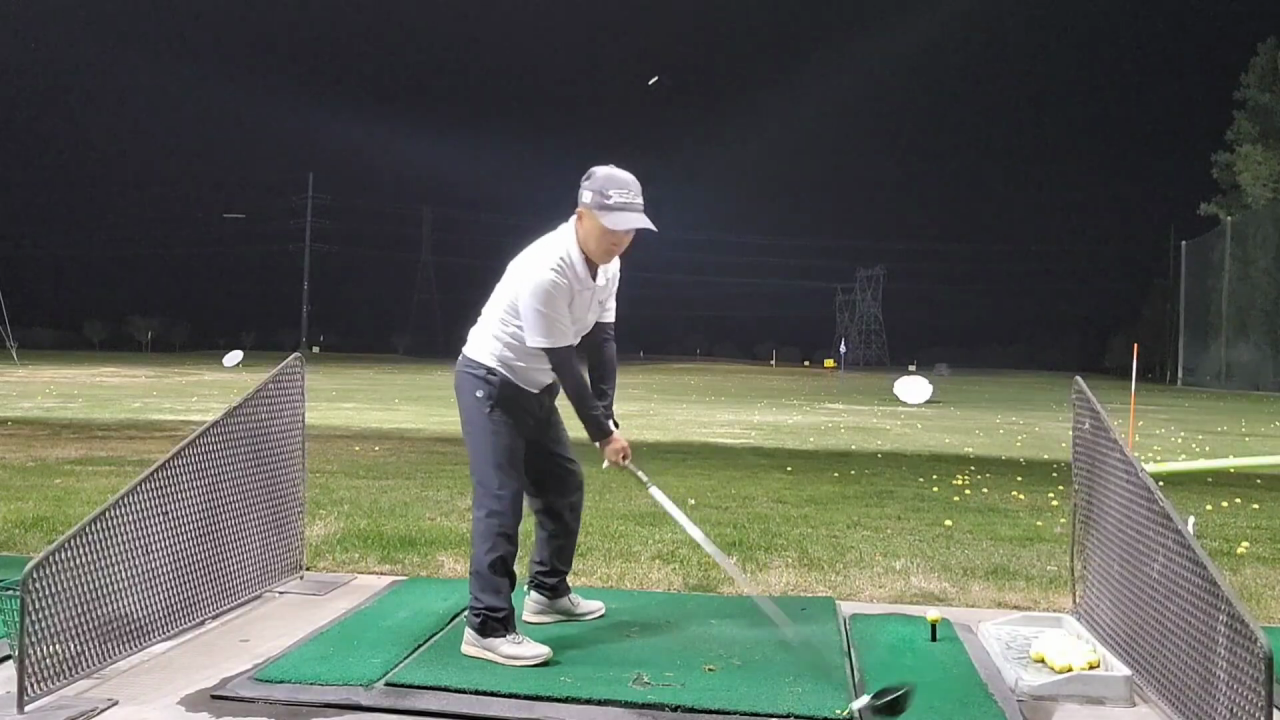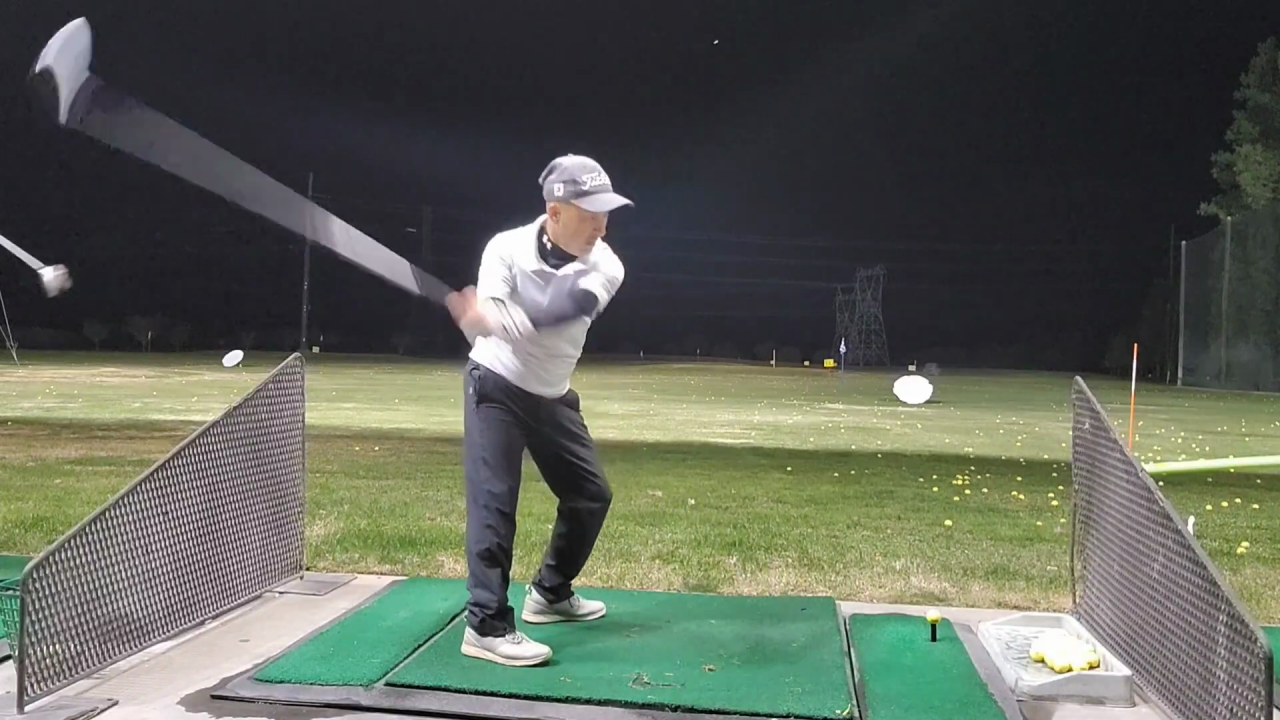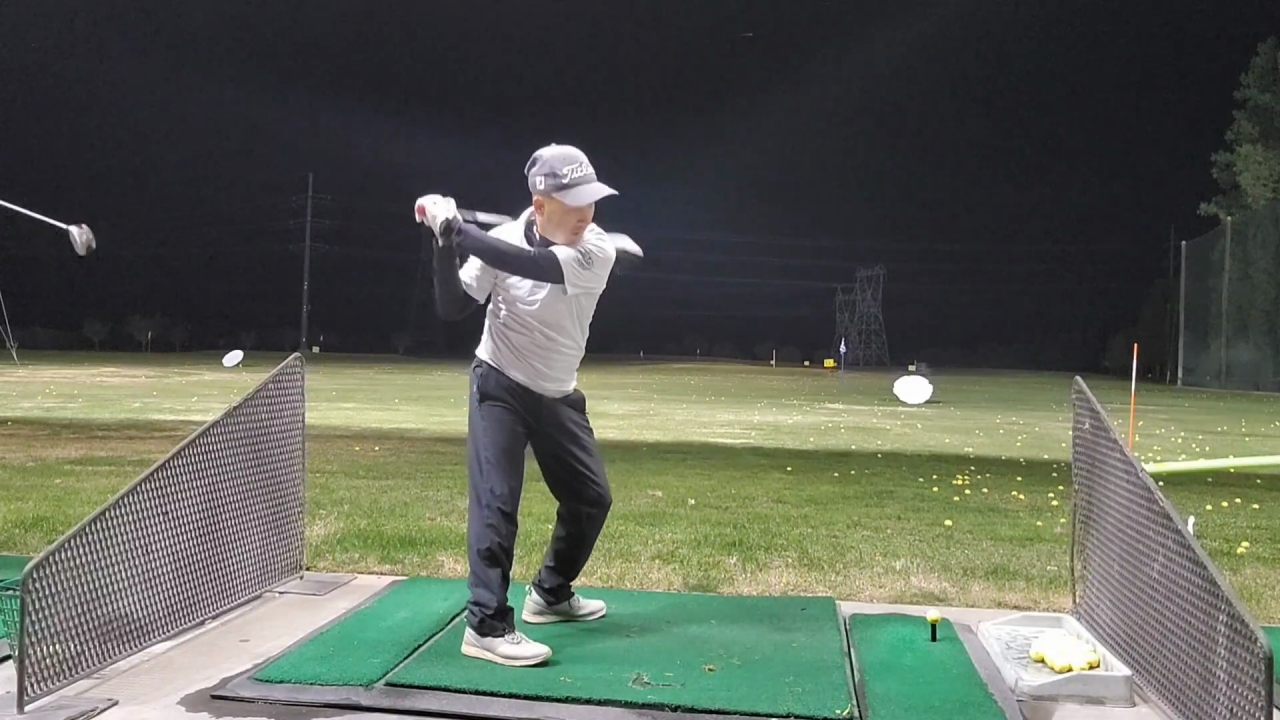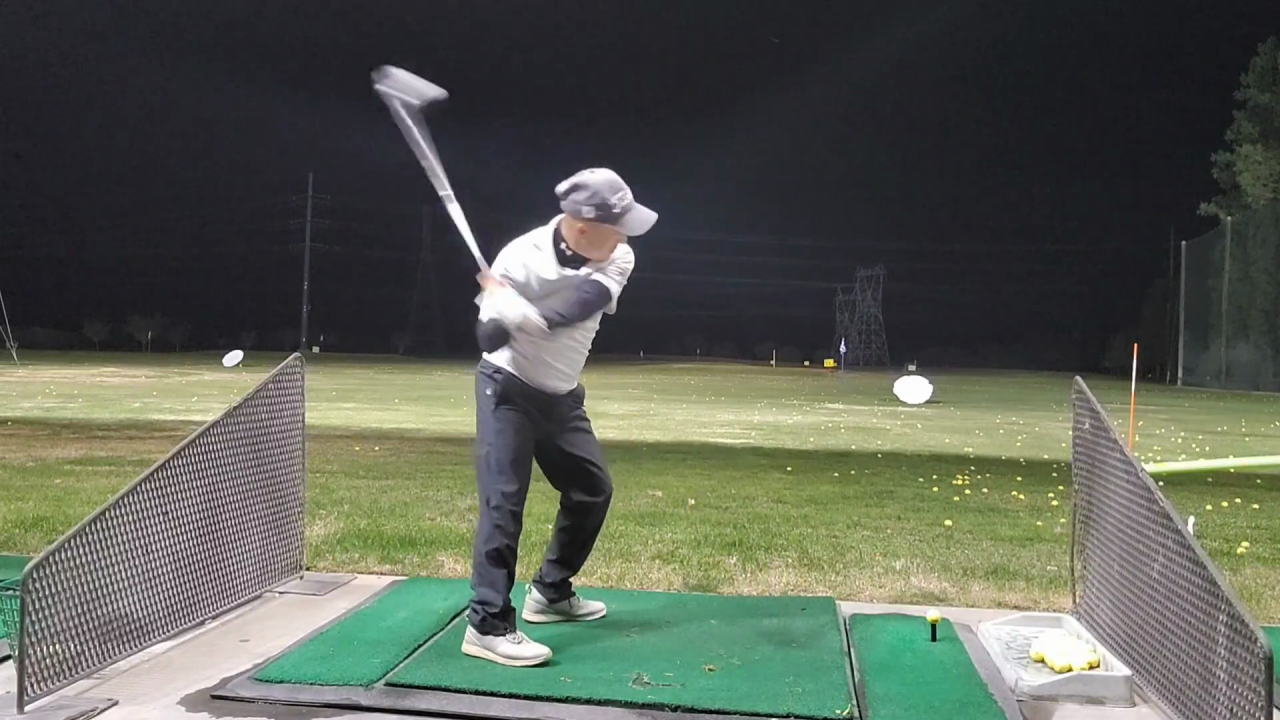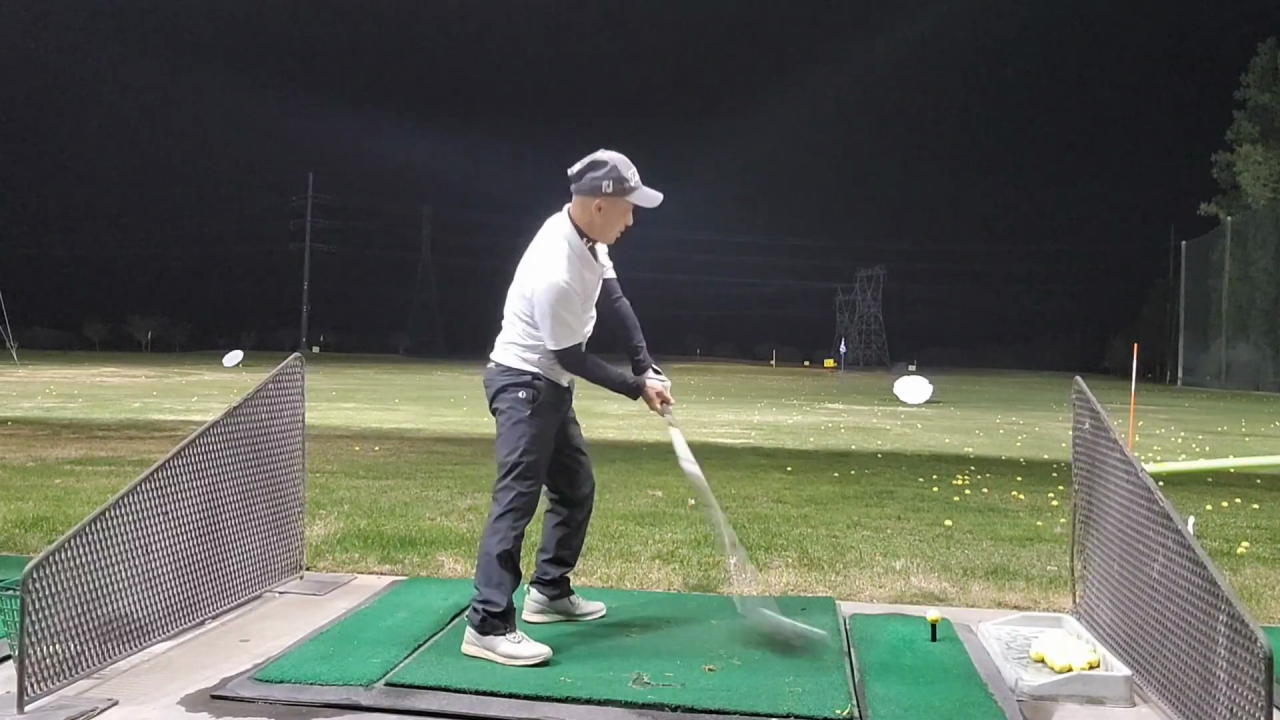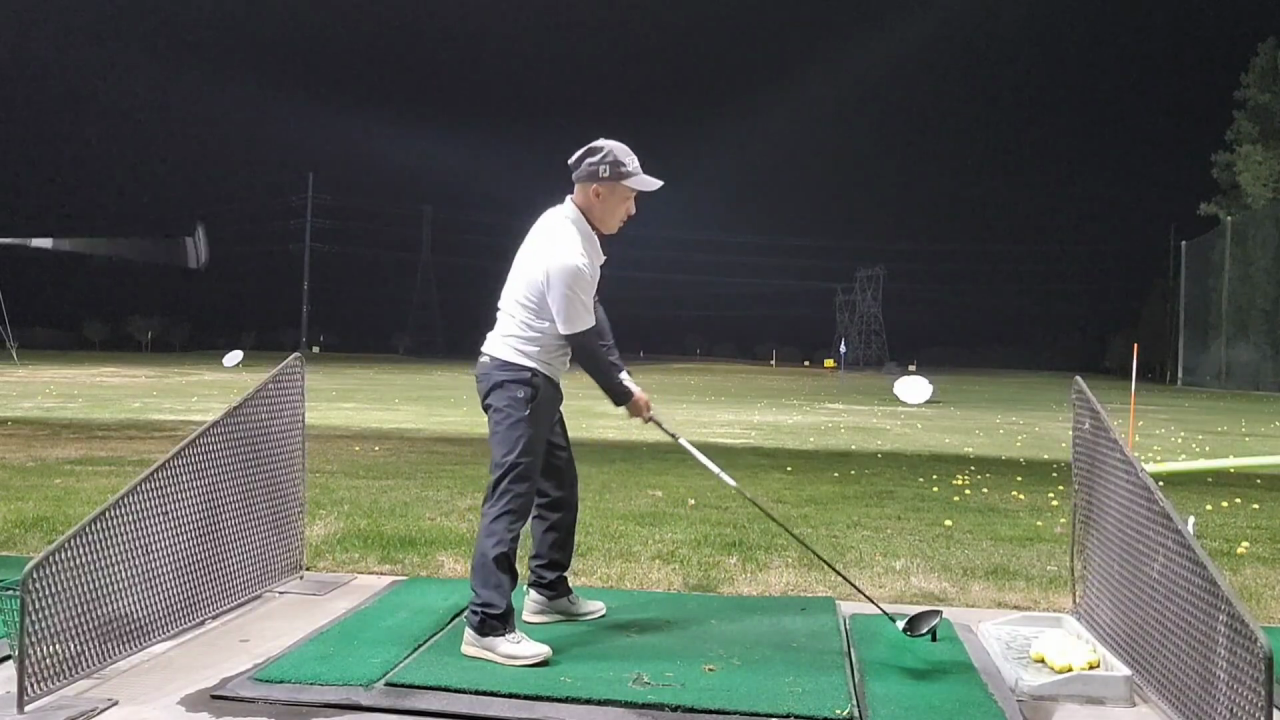
dt=0.4s
person 1, frame 1
left shoulder: (605, 264)
right shoulder: (546, 271)
left elbow: (600, 343)
right elbow: (563, 363)
left wrist: (607, 416)
right wrist: (601, 433)
left hip: (532, 386)
right hip: (490, 380)
left knee: (563, 484)
right knee: (500, 497)
left ankle: (548, 591)
right ankle: (487, 626)
person 1, frame 2
left shoulder: (605, 266)
right shoulder: (506, 249)
left elbow: (572, 308)
right elbow: (491, 318)
left wrist: (515, 318)
right wrist: (482, 312)
left hip: (552, 395)
right hip: (494, 385)
left knee: (590, 493)
right knee: (494, 498)
left ankle: (551, 592)
right ankle: (487, 625)
person 1, frame 3
left shoulder: (598, 251)
right shoulder: (501, 238)
left elbow: (526, 263)
right elbow: (453, 308)
left wrist: (453, 225)
right wrist: (444, 243)
left hip: (558, 395)
right hip: (499, 385)
left knee: (591, 498)
right knee: (496, 499)
left ankle: (550, 593)
right ankle: (486, 625)
person 1, frame 4
left shoulder: (617, 258)
right shoulder: (520, 258)
left elbow: (581, 305)
right elbow: (490, 340)
left wrist: (530, 316)
right wrist: (499, 317)
left hip: (562, 394)
right hip: (509, 386)
left knee: (592, 491)
right knee: (504, 499)
left ankle: (550, 592)
right ankle: (488, 624)
person 1, frame 5
left shoulder: (587, 237)
right shoulder: (554, 271)
left elbow: (614, 300)
right elbow: (569, 356)
left wrist: (647, 366)
right wrist: (633, 385)
left hip: (549, 383)
right hip: (523, 381)
left knee: (576, 487)
right knee: (518, 496)
left ankle: (549, 590)
right ankle: (488, 624)
person 1, frame 6
left shoulder: (566, 222)
right shoulder: (567, 257)
left elbow: (590, 317)
right elbow: (583, 343)
left wrist: (621, 371)
right wrist: (623, 395)
left hip: (532, 376)
right hip: (516, 377)
left knee: (559, 487)
right knee: (514, 496)
left ankle: (548, 591)
right ankle: (487, 625)
